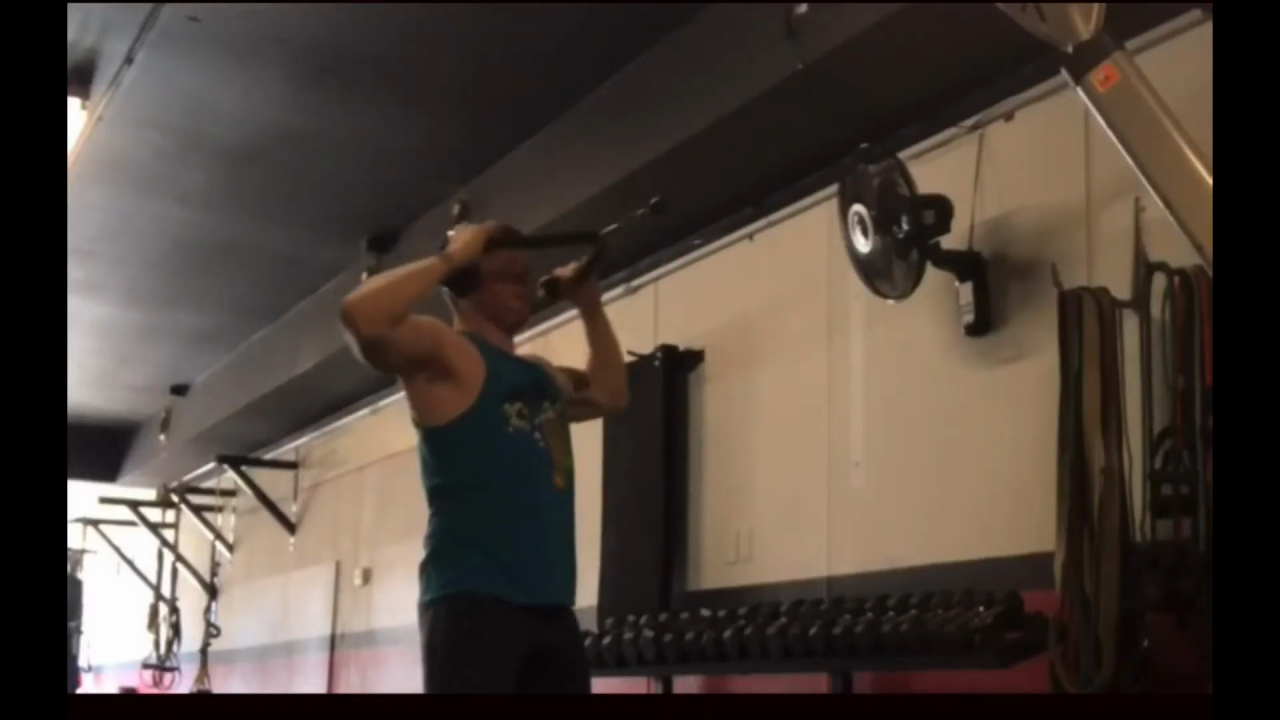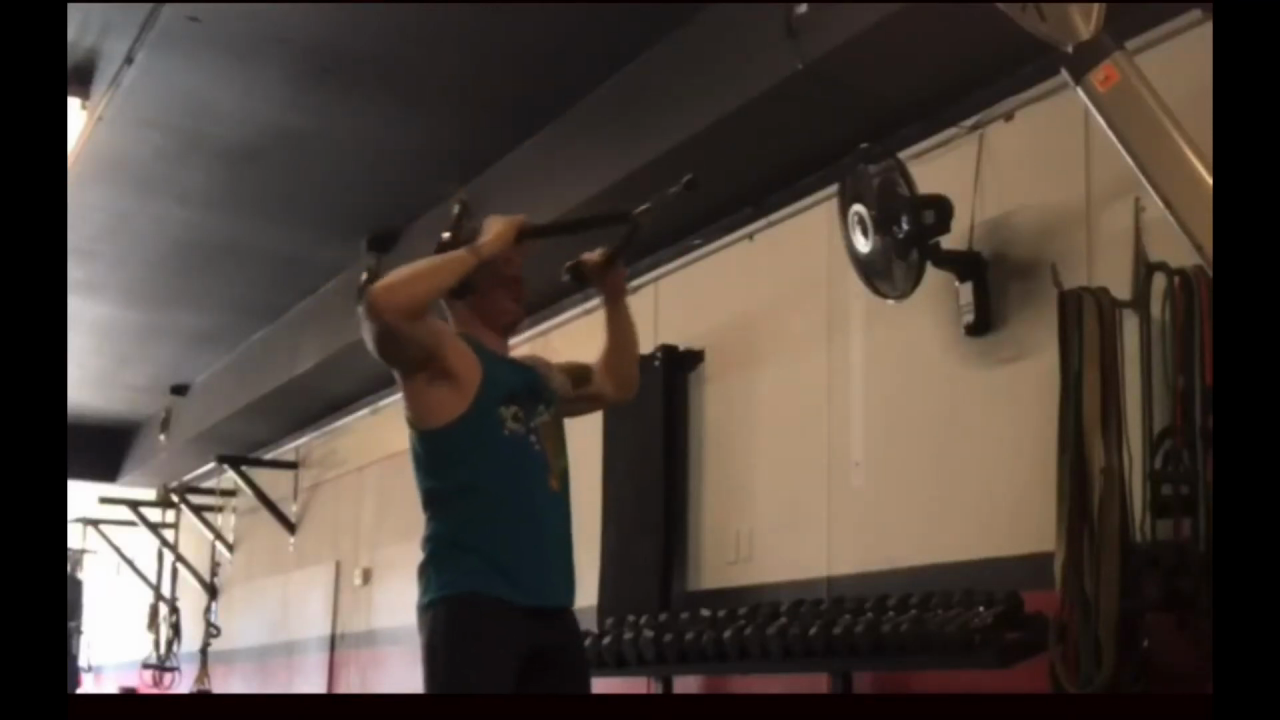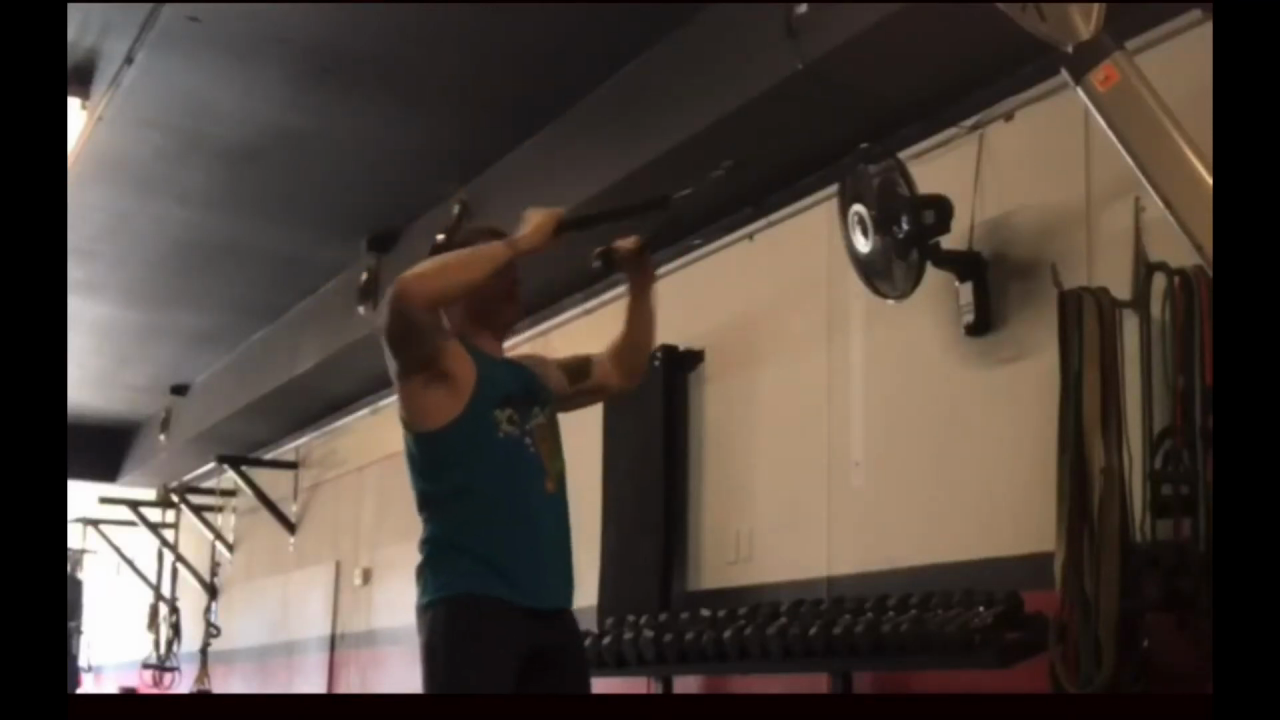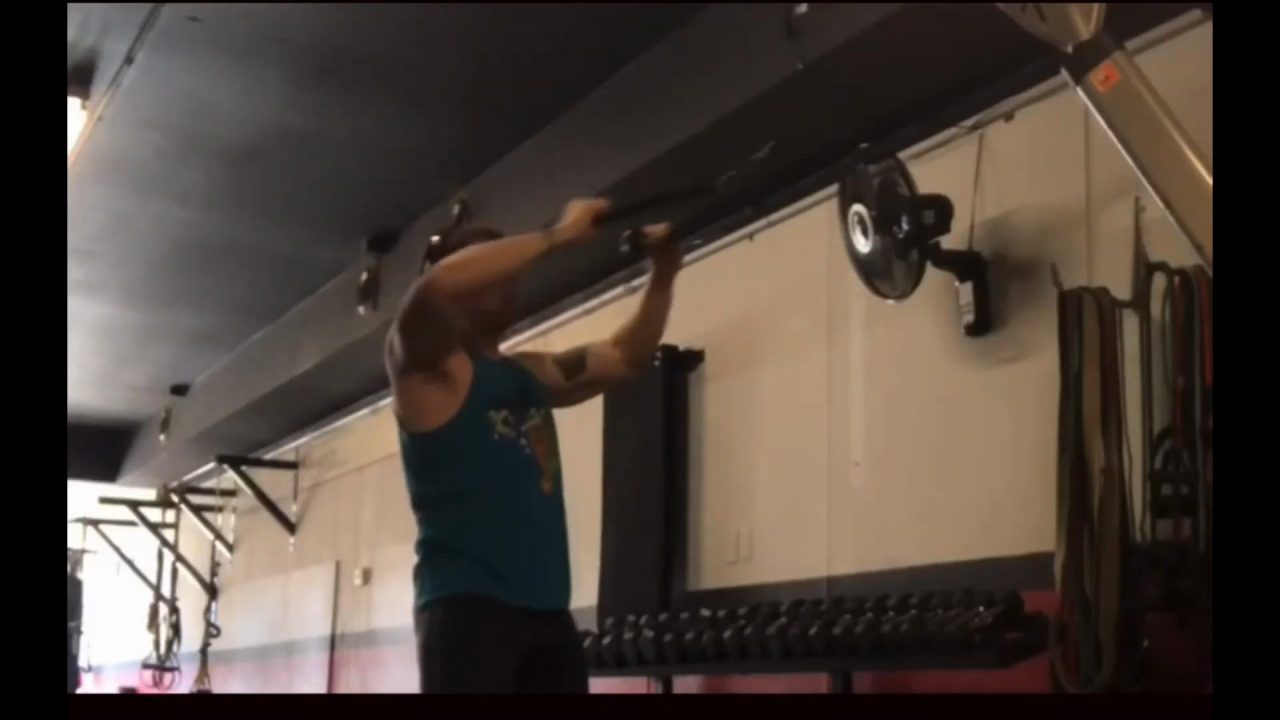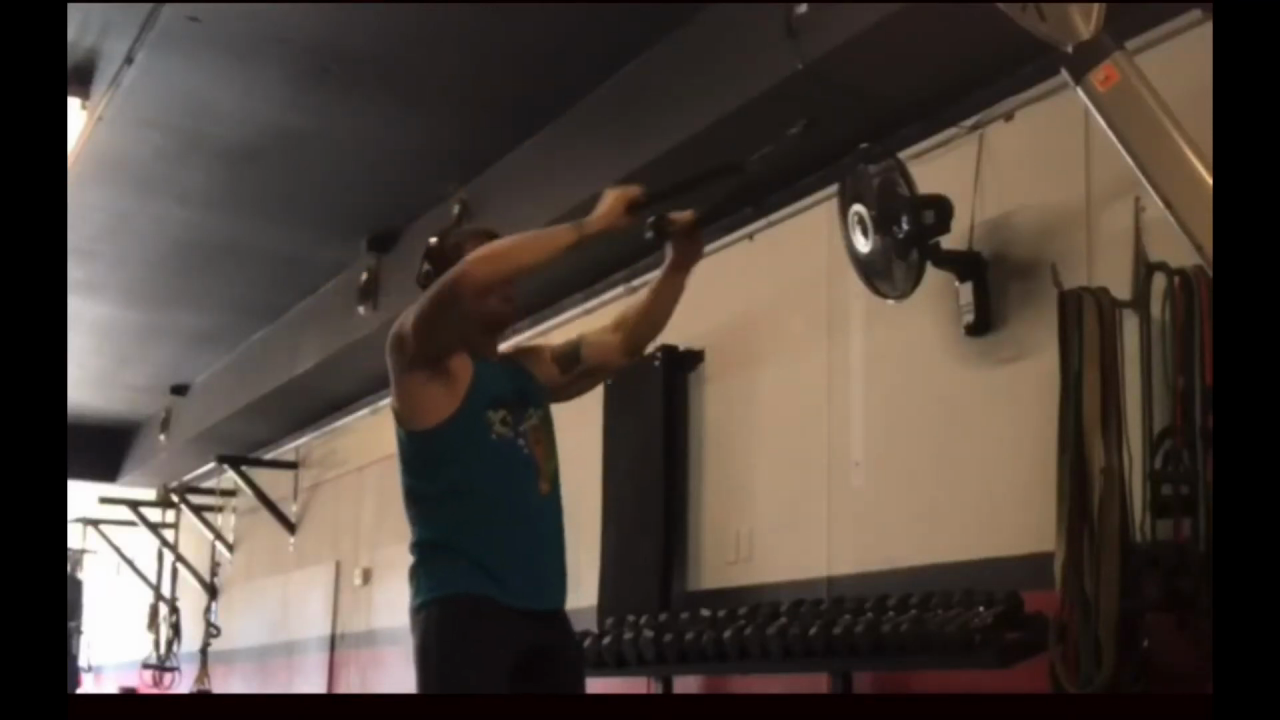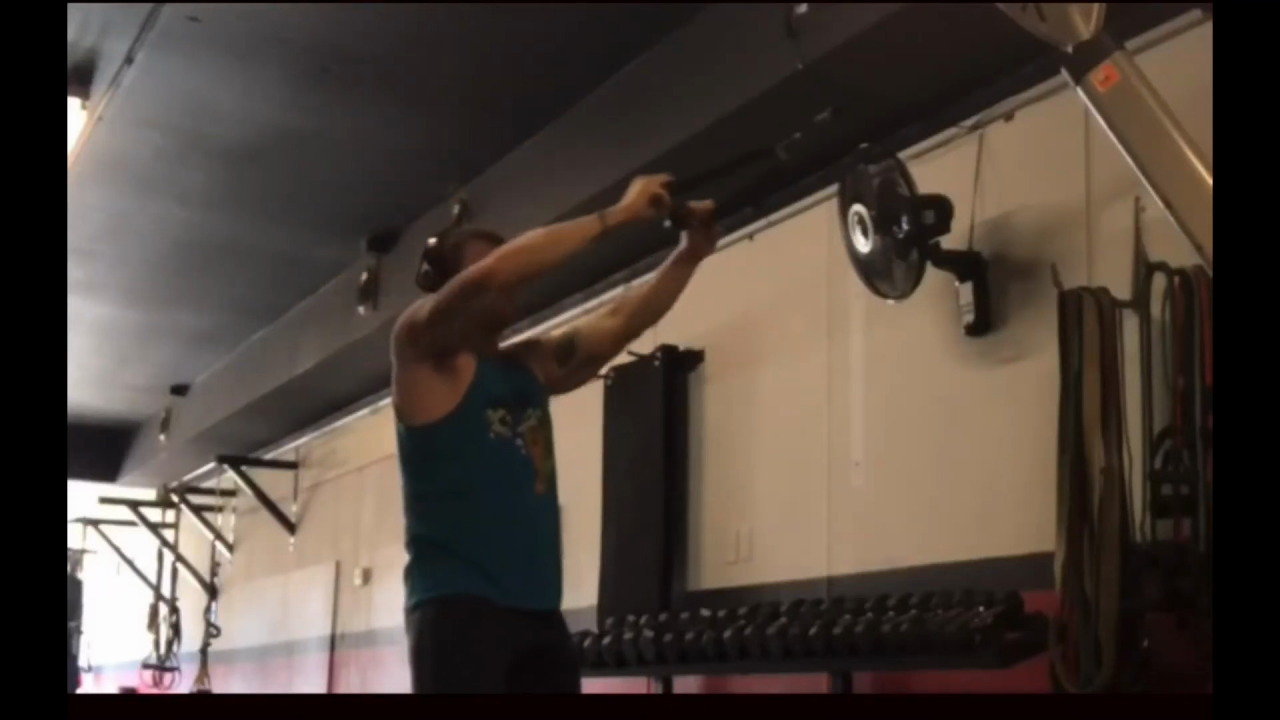
dt=0.1s
person 1, frame 1
left shoulder: (539, 374)
right shoulder: (438, 352)
left elbow: (611, 392)
right elbow: (361, 314)
left wrist: (589, 305)
right wrist: (455, 254)
left hip: (550, 608)
right hip: (471, 603)
person 1, frame 2
left shoulder: (537, 374)
right shoulder: (439, 357)
left elbow: (620, 382)
right elbow: (382, 304)
left wrist: (613, 293)
right wrist: (481, 247)
left hip: (549, 609)
right hip: (472, 604)
person 1, frame 3
left shoulder: (533, 375)
right shoulder: (428, 361)
left elbow: (623, 369)
right elbow: (409, 294)
left wrist: (639, 283)
right wrist: (519, 241)
left hip: (547, 611)
right hip: (467, 607)
person 1, frame 4
left shoulder: (528, 372)
right shoulder: (430, 359)
left elbow: (628, 355)
right elbow: (438, 285)
left wrist: (663, 270)
right wrist: (558, 235)
left hip: (545, 612)
right hip: (466, 607)
person 1, frame 5
left shoulder: (531, 370)
right shoulder: (424, 357)
left elbow: (627, 337)
right elbow: (467, 280)
left wrist: (679, 261)
right wrist: (590, 224)
left hip: (541, 611)
right hip: (460, 607)
person 1, frame 6
left shoulder: (530, 365)
right shoulder: (430, 350)
left elbow: (621, 320)
right elbow: (492, 273)
left wrist: (691, 249)
right wrist: (616, 214)
left hip: (537, 611)
right hip: (458, 606)
